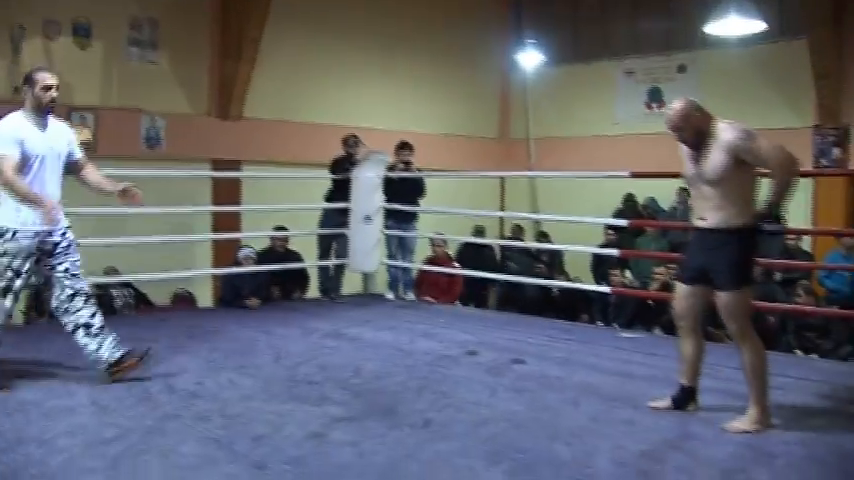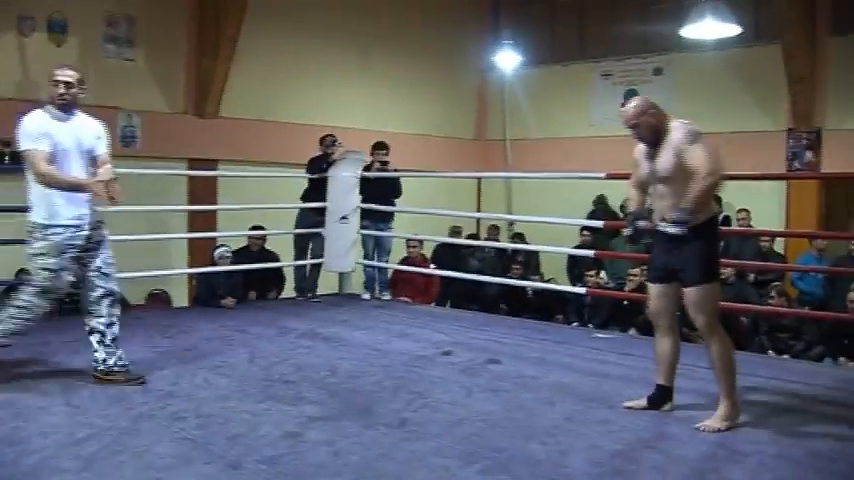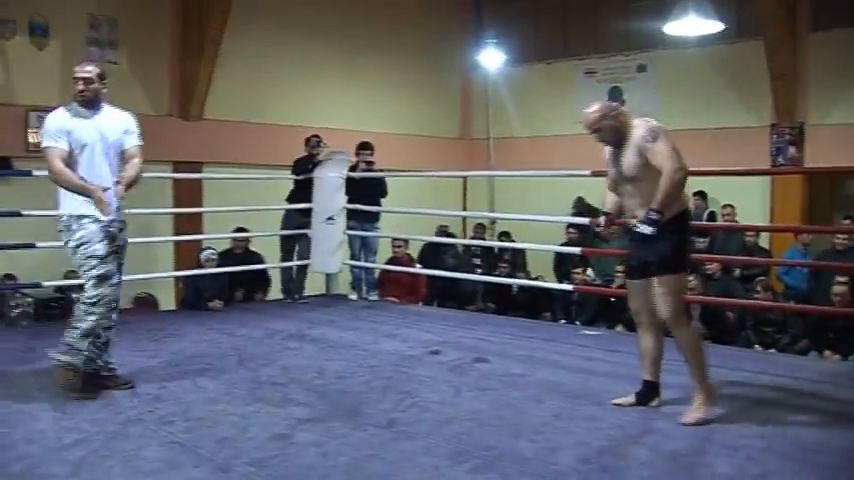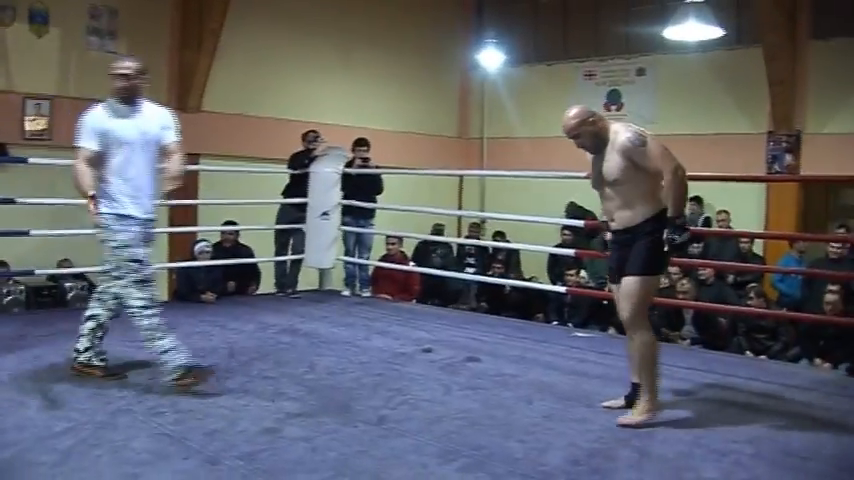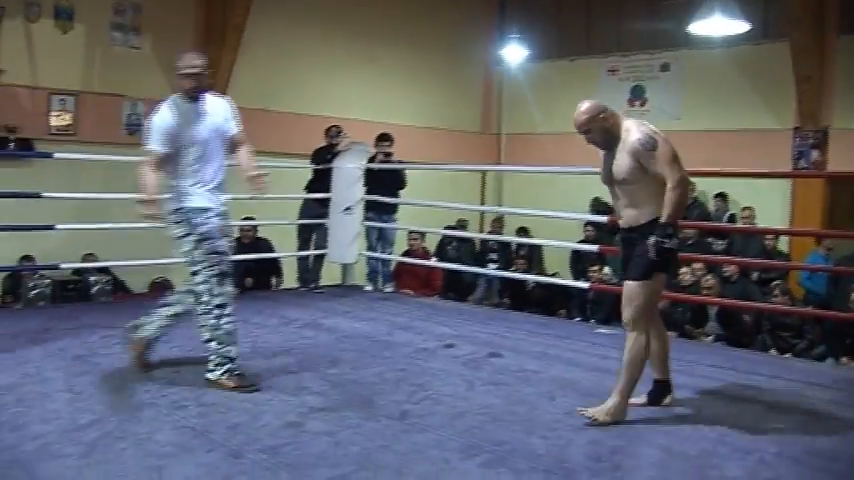
dt=0.2s
person 1, frame 1
left shoulder: (62, 130)
left elbow: (83, 168)
left wrist: (115, 188)
right wrist: (43, 203)
left hip: (56, 229)
left knee: (76, 292)
left ankle: (111, 356)
person 1, frame 2
left shoulder: (93, 126)
right shoulder: (34, 122)
left elbow: (103, 166)
right elbow: (41, 170)
left wrist: (106, 181)
right wrist: (86, 185)
left hip: (89, 223)
right hip: (52, 225)
left knee: (104, 291)
right knee: (39, 296)
left ankle: (109, 364)
person 1, frame 3
left shoulder: (123, 119)
right shoulder: (58, 120)
left elbow: (135, 160)
right elbow: (56, 168)
left wrist: (123, 182)
right wrist: (92, 191)
left hip: (114, 219)
right hip: (81, 218)
left knee: (108, 294)
right knee: (99, 290)
left ankle: (95, 366)
right ankle: (70, 360)
person 1, frame 4
left shoulder: (161, 115)
right shoulder: (96, 117)
left elbow: (173, 155)
right elbow: (83, 163)
left wrist: (172, 174)
right wrist: (89, 192)
left hip: (144, 214)
right hip: (117, 215)
left knee: (113, 289)
right knee: (138, 289)
left ankle: (86, 356)
right ankle: (176, 366)
person 1, frame 5
left shoulder: (222, 106)
right shoulder: (165, 117)
left elbow: (238, 145)
right elbow: (151, 165)
left wrist: (250, 171)
right wrist: (150, 199)
left hip: (215, 208)
right hip: (192, 211)
left knee: (201, 287)
right knee: (215, 288)
left ankle: (145, 333)
right ankle: (222, 368)
person 2, frame 1
left shoulder: (733, 138)
right shoulder: (689, 148)
left elbow: (787, 165)
left wrist: (769, 212)
left hip: (732, 240)
right hip: (699, 239)
left knee: (739, 329)
right knee: (684, 318)
left ankle: (759, 411)
right ankle: (686, 394)
person 2, frame 2
left shoulder: (683, 136)
right shoulder: (643, 149)
left elbow: (710, 175)
right elbow: (636, 186)
left wrist: (684, 214)
right wrist: (636, 214)
left hip: (694, 238)
right hip: (664, 239)
left knee: (706, 324)
right knee: (661, 319)
left ankle: (729, 406)
right ankle: (662, 394)
person 2, frame 3
left shoulder: (645, 134)
right shoulder: (611, 150)
left elbow: (676, 171)
left wrist: (654, 214)
right wrist: (607, 216)
left hip: (667, 231)
right hip: (639, 236)
left knee: (670, 315)
right knee: (642, 316)
left ankle: (704, 394)
right ankle: (649, 389)
person 2, frame 4
left shoulder: (628, 139)
right shoulder: (594, 153)
left elbow: (674, 172)
left wrist: (676, 220)
right wrist: (609, 224)
left hip: (647, 235)
right hip: (620, 238)
left knee: (635, 318)
right knee: (628, 319)
left ankle: (648, 400)
right ankle: (638, 392)
person 2, frame 5
left shoulder: (640, 138)
right shoulder: (609, 147)
left elbow: (678, 181)
left wrist: (666, 229)
left hip: (653, 236)
right hip: (631, 235)
left knee: (633, 320)
right knee: (646, 317)
left ankle: (618, 404)
right ankle: (661, 388)
person 3, frame 1
right shoulder: (339, 162)
right elbow: (338, 174)
right wrist: (353, 159)
left hip: (349, 215)
right hip: (333, 212)
left knee: (341, 255)
right knee: (325, 253)
left ankle: (334, 290)
right ankle: (325, 290)
person 3, frame 2
right shoulder: (315, 162)
right elbow: (313, 173)
right wrist: (330, 159)
left hip: (326, 215)
right hip: (308, 212)
left knee: (318, 255)
right knee: (301, 252)
left ankle: (310, 291)
right ankle: (300, 290)
person 3, frame 3
right shoulder: (300, 163)
right elbow: (299, 174)
right wrist: (315, 160)
left hip: (312, 217)
right hip: (294, 214)
left knee: (304, 257)
right knee: (287, 254)
left ankle: (298, 292)
right ankle: (288, 292)
person 3, frame 4
right shoulder: (297, 157)
right elbow: (295, 167)
right wrist: (312, 155)
left hip: (307, 211)
right hip: (289, 208)
left knee: (298, 251)
right knee: (282, 248)
left ankle: (290, 287)
right ankle: (281, 286)
person 3, frame 5
right shoulder: (320, 153)
right elbow: (317, 163)
right wrist: (336, 150)
left hip: (330, 207)
right hip: (312, 203)
left knee: (321, 246)
right knee: (304, 243)
left ankle: (313, 281)
right ankle: (304, 280)
person 4, frame 1
left shoulder: (416, 173)
right shoulder: (389, 170)
left elbow: (421, 193)
right elbow: (386, 191)
left wrist: (415, 175)
right wrist: (395, 175)
left hip: (409, 220)
right hip: (392, 218)
left knee: (408, 257)
right knee: (393, 256)
left ankle: (408, 289)
right ankle: (393, 289)
person 4, frame 2
left shoulder: (392, 172)
right shoulder: (365, 170)
left elbow: (397, 193)
right elbow: (362, 191)
left wrist: (391, 174)
right wrist: (372, 173)
left hip: (386, 220)
right hip: (368, 219)
left knee: (384, 257)
right knee: (369, 256)
left ankle: (384, 290)
right ankle: (368, 289)
person 4, frame 3
left shoulder: (377, 172)
right shoulder: (350, 171)
left elbow: (383, 193)
right elbow: (348, 191)
left wrist: (376, 174)
right wrist: (357, 174)
left hip: (372, 220)
right hip: (354, 219)
left knee: (370, 258)
right knee: (355, 256)
left ankle: (371, 290)
right ankle: (356, 289)
person 4, frame 4
left shoulder: (374, 169)
right shoulder: (347, 167)
left elbow: (379, 190)
right elbow: (343, 187)
left wrist: (373, 171)
right wrist: (353, 170)
left hip: (367, 217)
right hip: (349, 215)
left knee: (365, 255)
right knee: (349, 253)
left ankle: (365, 287)
right ankle: (349, 285)
person 4, frame 5
left shoulder: (397, 164)
right shoulder: (370, 162)
left elbow: (401, 185)
right elbow: (366, 182)
left wrist: (395, 166)
right wrist: (376, 164)
left hip: (390, 212)
right hip: (372, 210)
left knee: (387, 250)
right knee: (372, 248)
left ankle: (387, 282)
right ankle: (372, 280)
